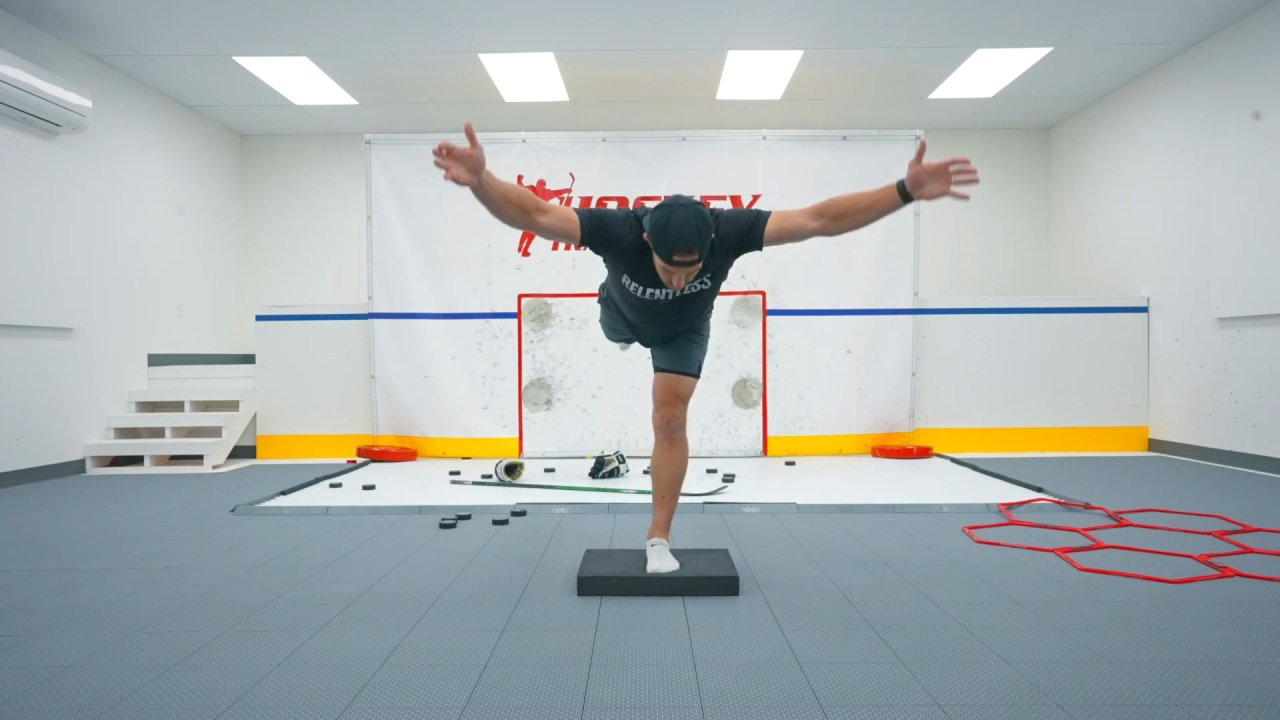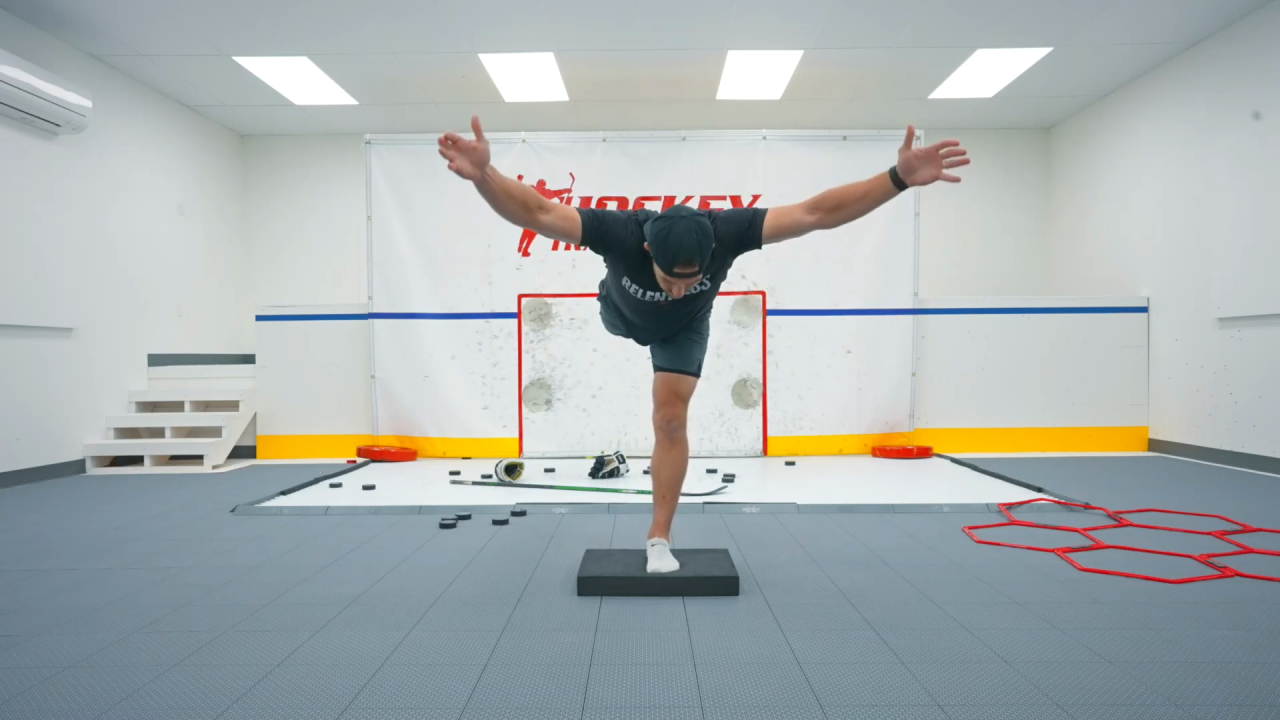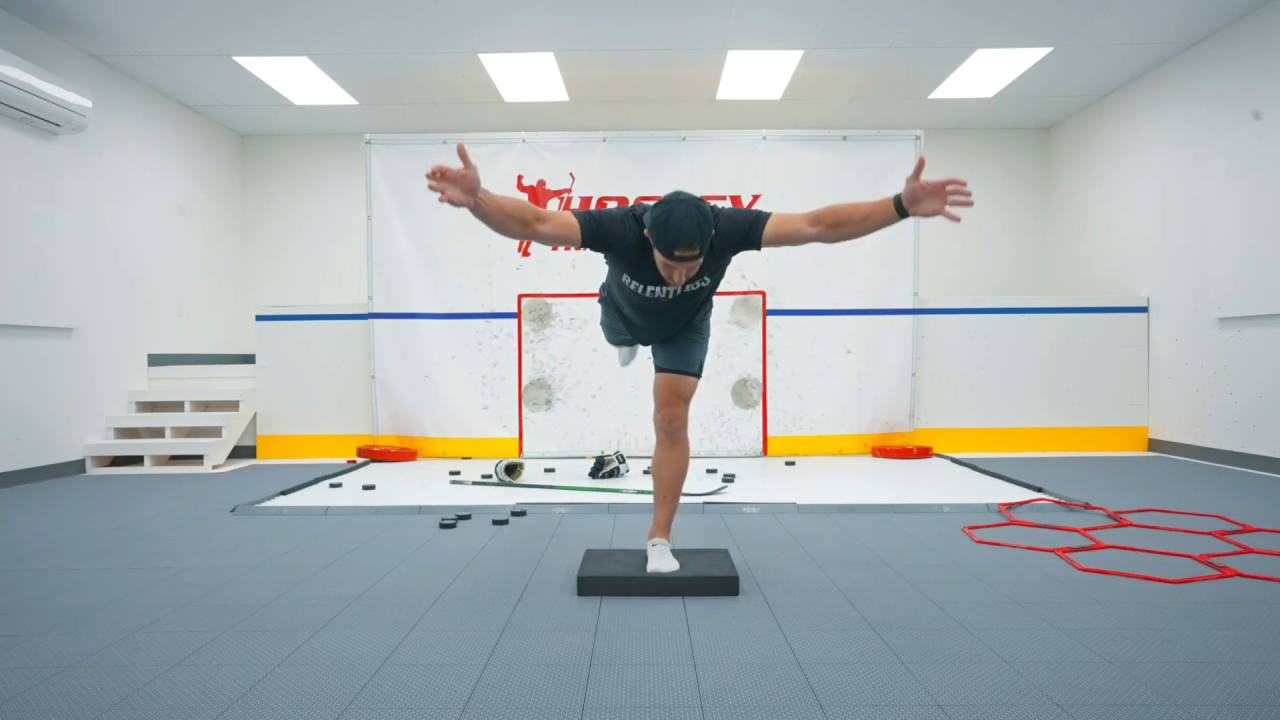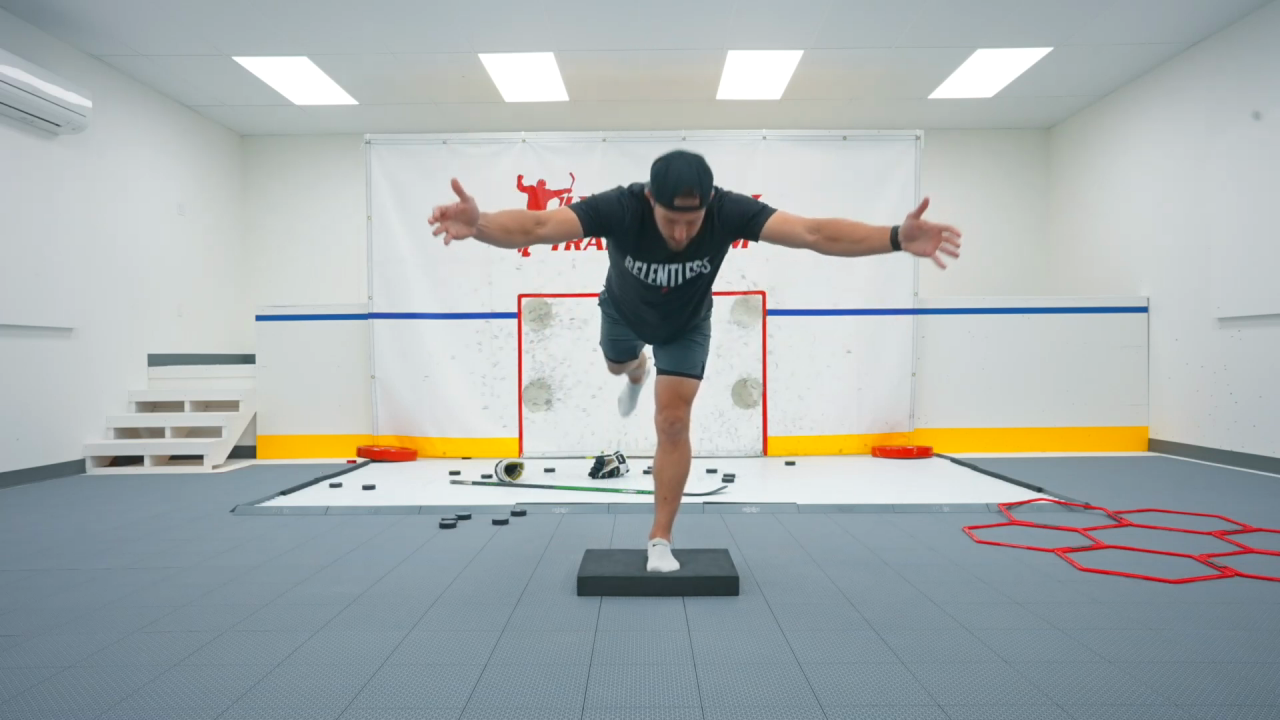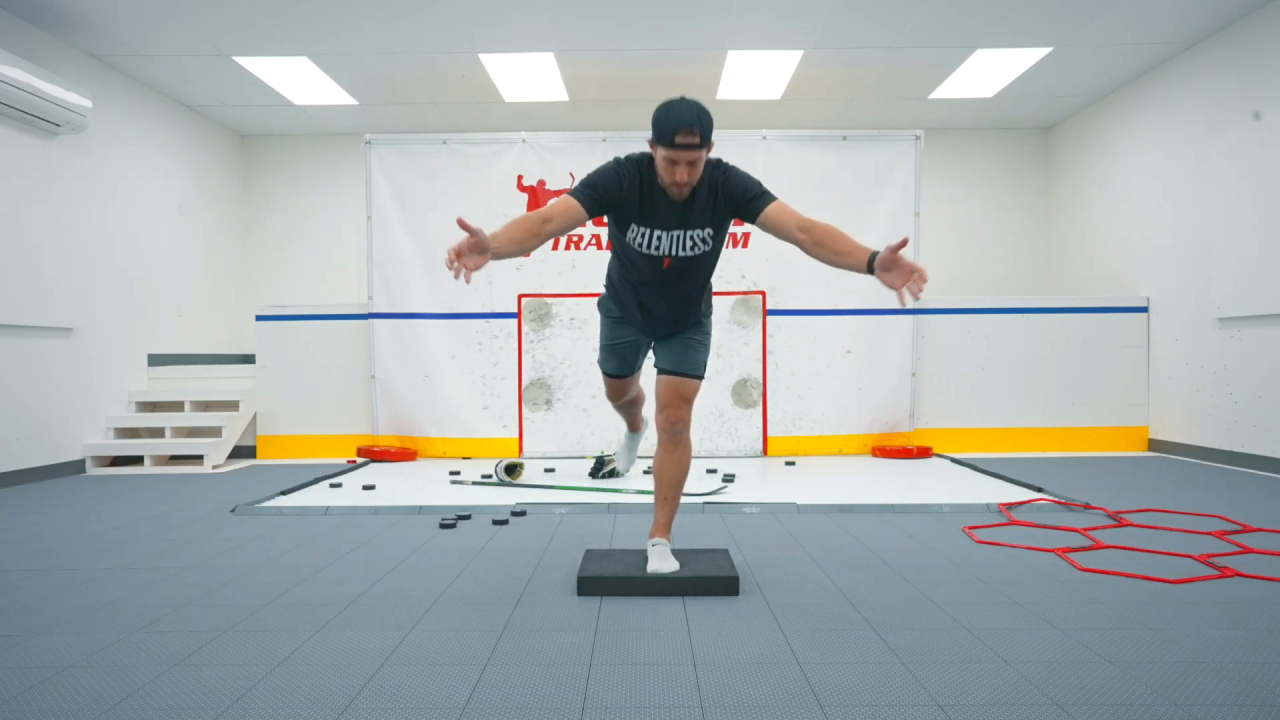
dt=0.2s
person 1, frame 1
left shoulder: (728, 230)
right shoulder: (617, 230)
left elbow: (819, 219)
right elbow: (535, 213)
left wrist: (906, 191)
right wrist: (481, 180)
left hip: (684, 329)
right hip: (626, 313)
left knee: (669, 420)
right knee: (619, 337)
left ankle: (658, 540)
right ankle: (632, 339)
person 1, frame 2
left shoulder: (727, 231)
right shoulder: (620, 232)
left elbow: (817, 213)
right elbow: (537, 212)
left wrist: (899, 179)
right wrist: (484, 176)
left hip: (685, 327)
right hip: (623, 313)
left knee: (669, 419)
right knee: (628, 335)
left ankle: (659, 540)
person 1, frame 3
left shoulder: (727, 228)
right shoulder: (620, 229)
left elbow: (818, 226)
right elbow: (535, 223)
left wrist: (902, 205)
right wrist: (476, 198)
left hip: (685, 327)
right hip: (624, 314)
left knee: (671, 418)
right knee: (625, 337)
left ankle: (659, 540)
right ankle: (633, 340)
person 1, frame 4
left shoulder: (729, 211)
right shoulder: (619, 207)
left elbow: (814, 233)
right elbow: (536, 226)
left wrist: (897, 237)
right wrist: (478, 222)
left hip: (686, 324)
right hip: (624, 313)
left knee: (673, 420)
right knee: (618, 365)
left ankle: (660, 540)
right ankle: (637, 370)
person 1, frame 5
left shoulder: (729, 184)
right shoulder: (620, 177)
left elbow: (802, 229)
right elbow: (546, 220)
left wrist: (873, 262)
right wrist: (490, 245)
left hip: (686, 321)
right hip: (624, 311)
left knee: (675, 420)
right knee: (618, 393)
left ankle: (660, 540)
right ankle: (633, 428)
